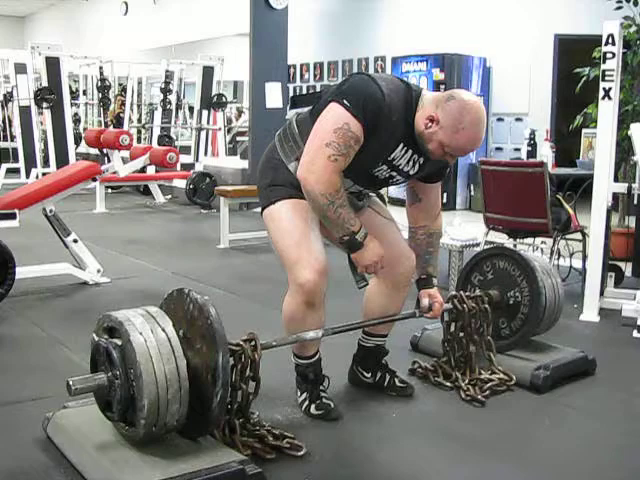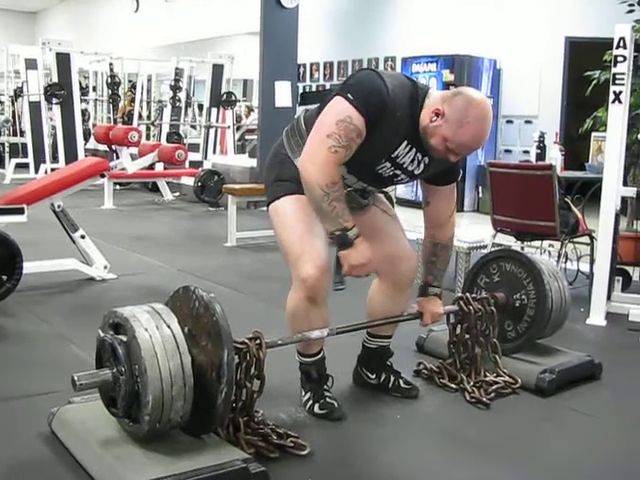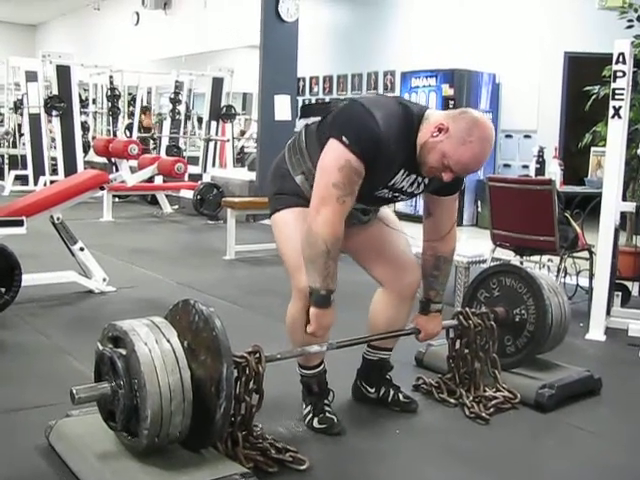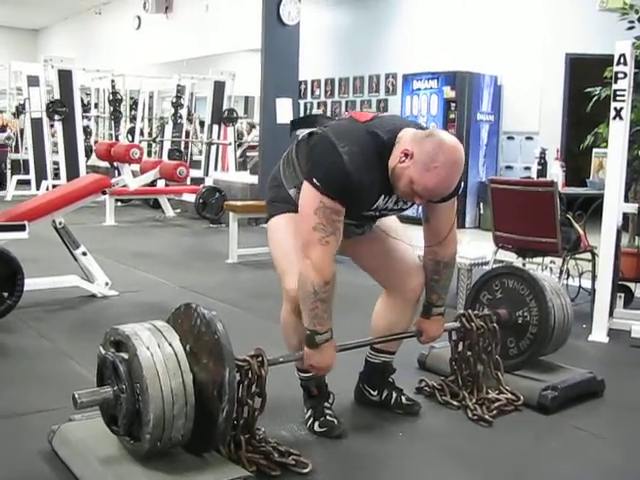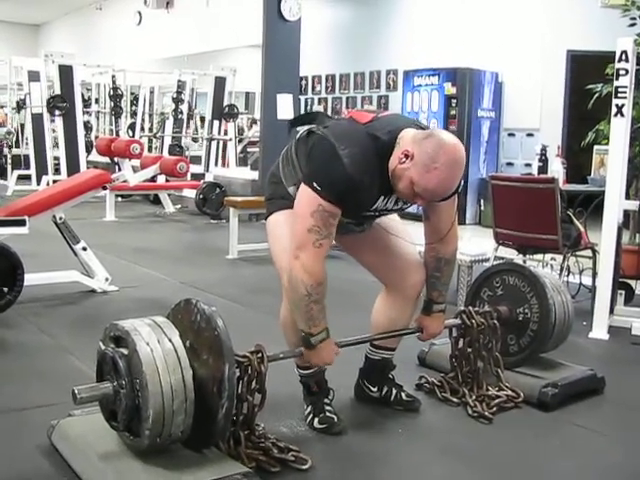
dt=1s
person 1, frame 1
left shoulder: (434, 153)
right shoulder: (371, 97)
left elbow: (426, 218)
right elbow: (314, 174)
left wrist: (426, 280)
right wrist: (357, 241)
left hip: (346, 187)
right hip: (292, 177)
left knee: (401, 265)
right knee: (309, 277)
left ankle: (368, 365)
right ankle: (309, 380)
person 1, frame 2
left shoulder: (445, 158)
right shoulder: (376, 93)
left elbow: (440, 224)
right elbow: (316, 165)
left wrist: (431, 292)
right wrist: (348, 240)
left hip: (353, 187)
right hip: (298, 174)
left knee: (403, 266)
right knee: (313, 273)
left ankle: (372, 366)
right ankle: (313, 379)
person 1, frame 3
left shoulder: (452, 157)
right shoulder: (371, 126)
left elbow: (440, 237)
right elbow: (326, 217)
left wrist: (432, 307)
right wrist: (321, 300)
left hip: (362, 199)
right hip: (300, 186)
left knee: (406, 277)
right knee: (309, 286)
left ankle: (371, 379)
right ankle: (314, 392)
person 1, frame 4
left shoulder: (437, 168)
right shoulder: (343, 159)
left elbow: (441, 242)
right elbow: (318, 259)
left wrist: (434, 311)
right wrist: (319, 340)
left hip: (362, 207)
right hip: (296, 196)
left knee: (411, 280)
right knee: (299, 288)
left ankle: (374, 381)
right ankle: (314, 394)
person 1, frame 5
left shoulder: (437, 166)
right shoulder: (343, 162)
left elbow: (441, 240)
right elbow: (307, 261)
left wrist: (435, 308)
right wrist: (317, 340)
left hip: (360, 204)
right hip: (294, 191)
left knee: (411, 275)
right knee: (298, 286)
left ankle: (374, 378)
right ankle: (314, 391)
